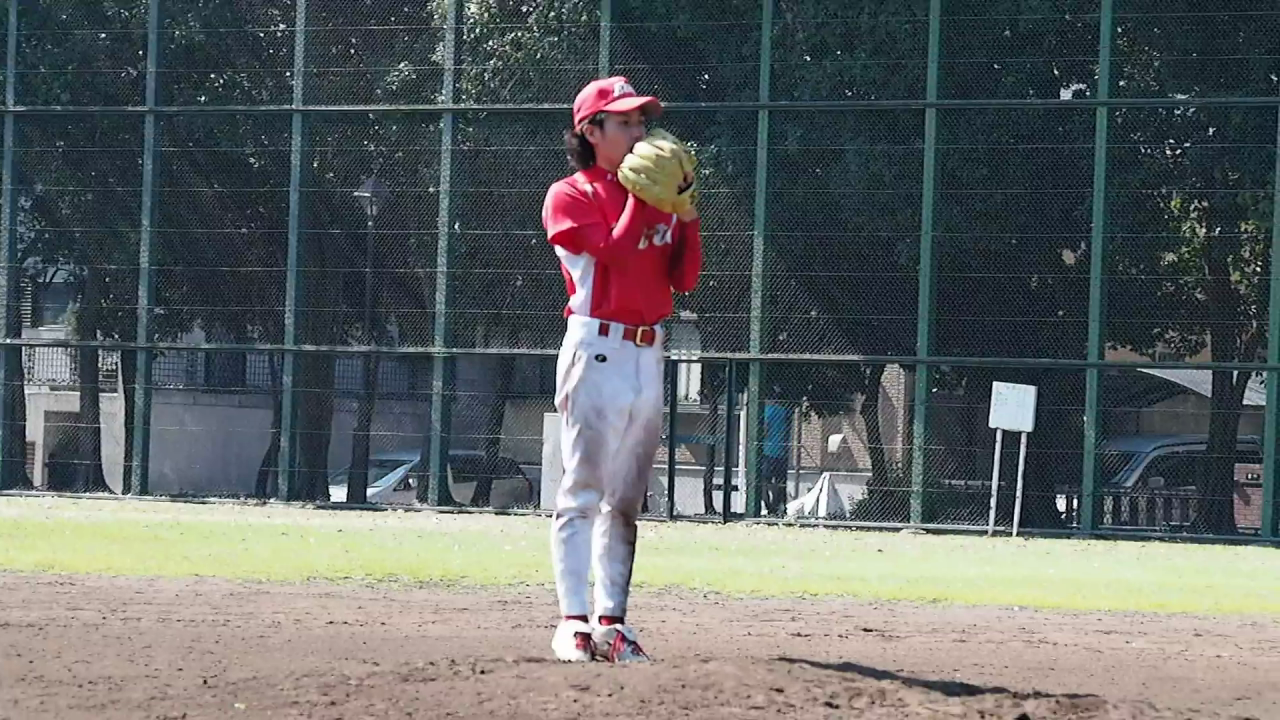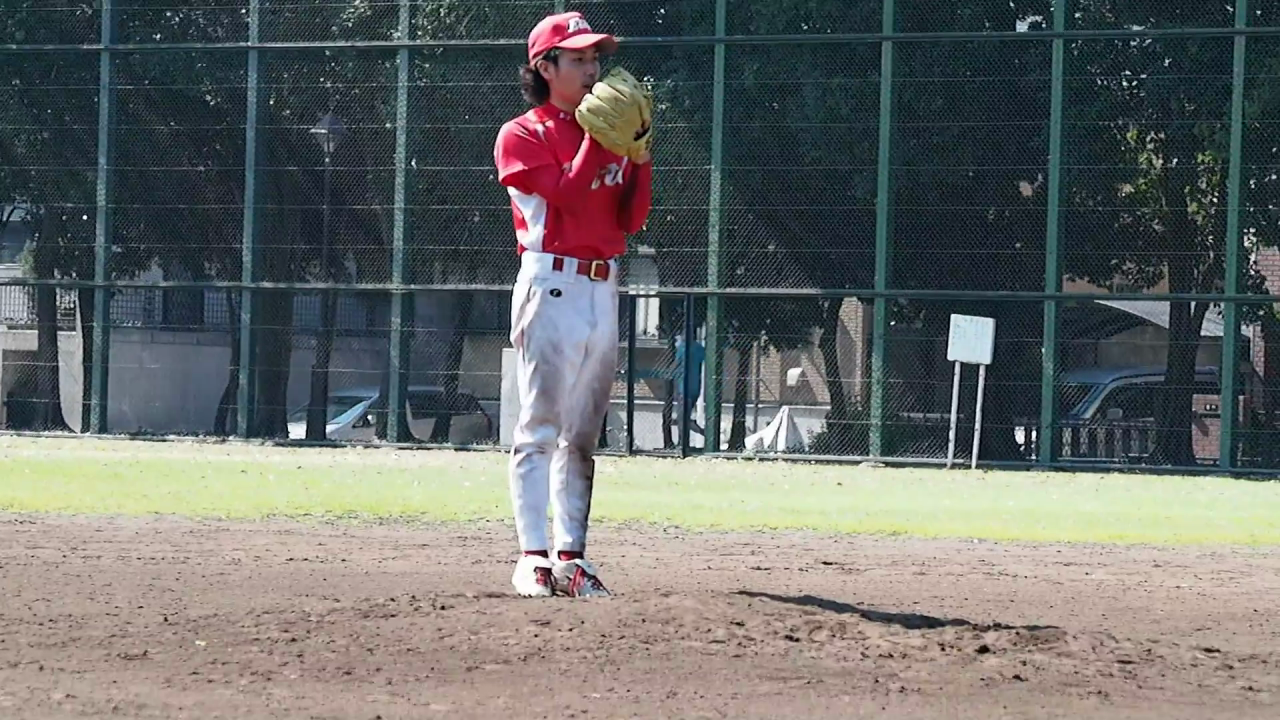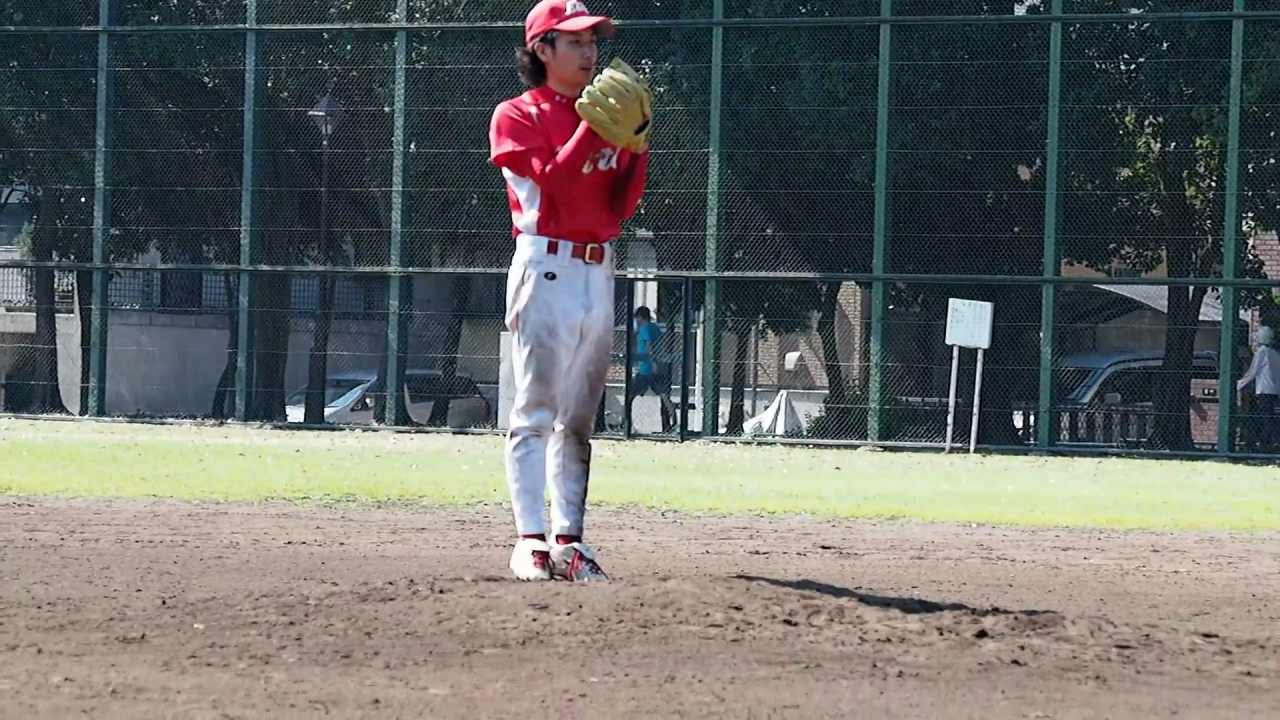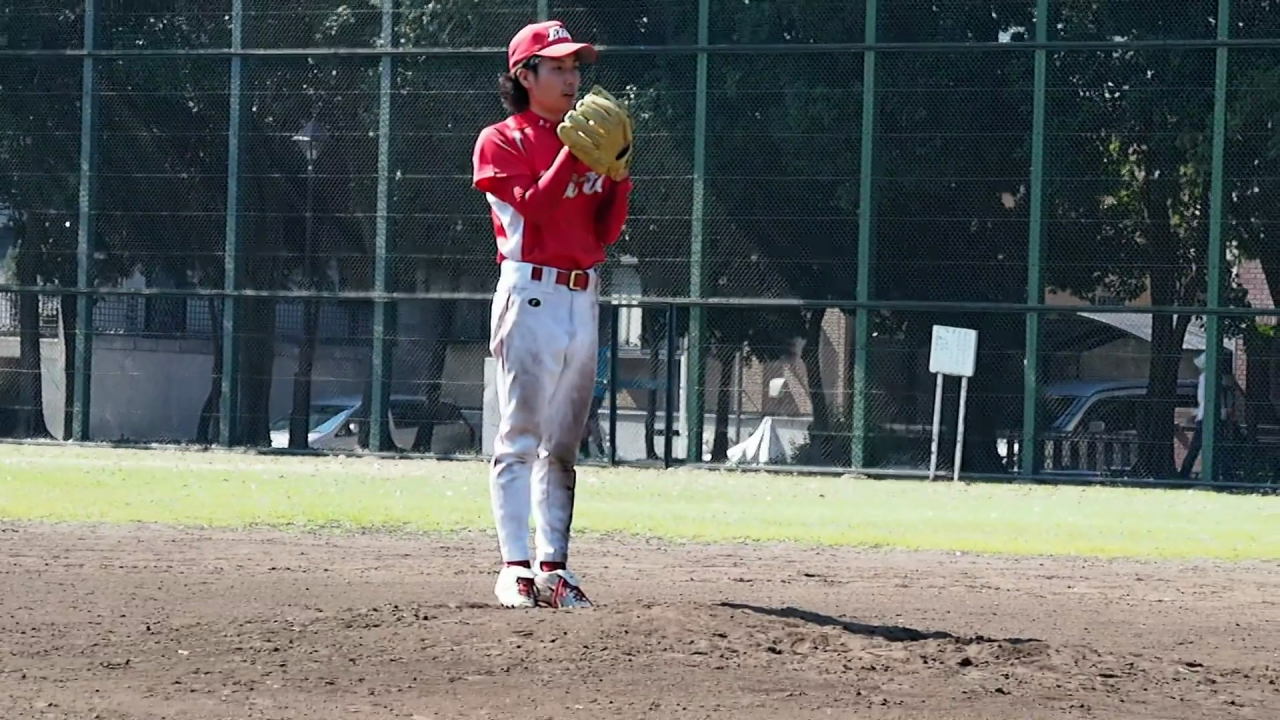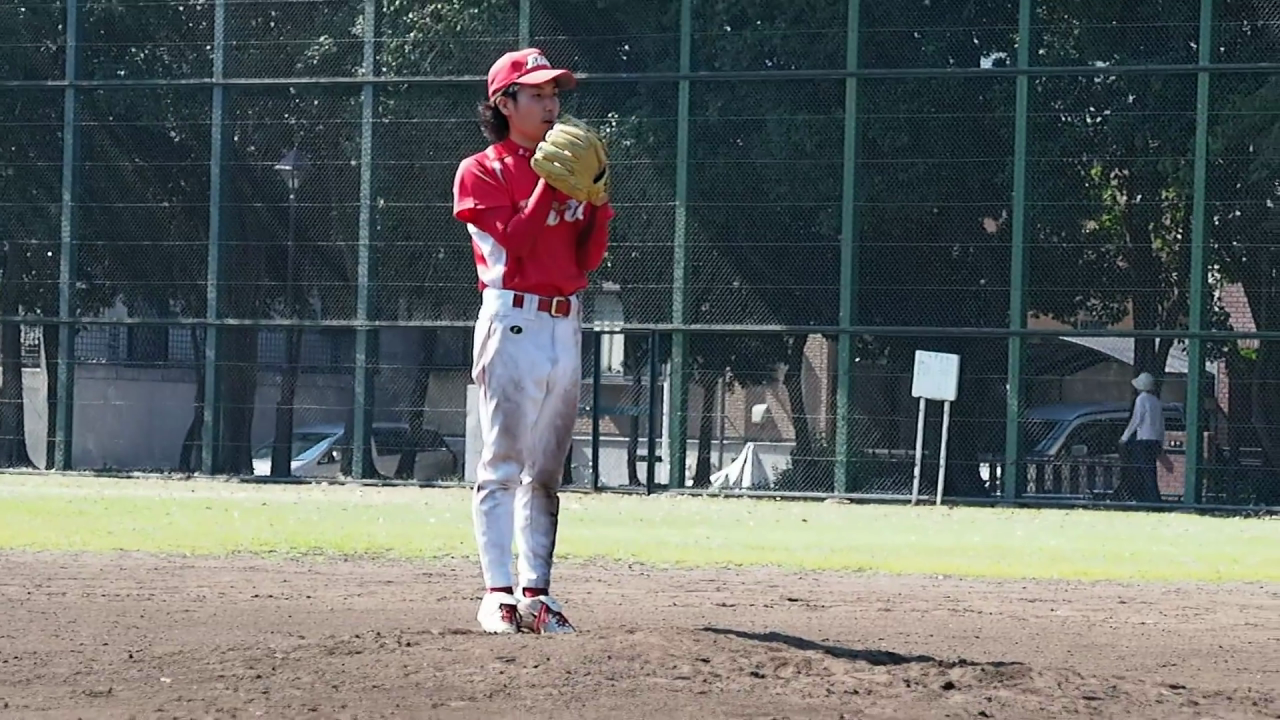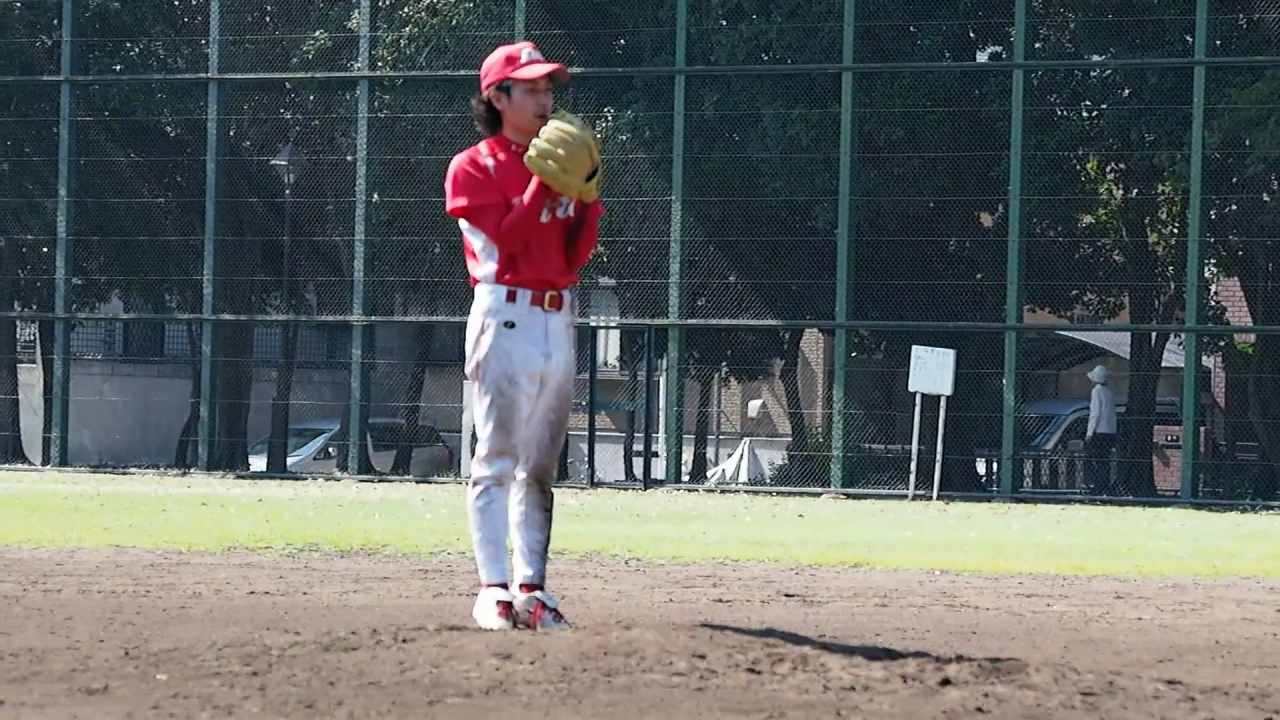
dt=0.4s
person 1, frame 1
left shoulder: (655, 196)
right shoulder: (569, 195)
left elbow: (685, 277)
right elbow: (616, 251)
left wrist: (684, 205)
right wrist: (642, 190)
left hip: (648, 354)
right hip: (598, 350)
left knee: (625, 498)
right knee: (583, 491)
left ankle: (612, 620)
right ankle: (574, 620)
person 1, frame 2
right shoulder: (521, 134)
left elbow: (631, 219)
right elbow: (569, 196)
left wrist: (639, 150)
right wrist: (598, 133)
left hip: (603, 290)
right hip: (552, 286)
left knee: (582, 433)
right knee: (540, 427)
left ankle: (571, 555)
right ankle: (534, 556)
person 1, frame 3
right shoulder: (516, 115)
left elbow: (622, 207)
right elbow: (555, 180)
left wrist: (638, 141)
right wrist: (595, 121)
left hip: (599, 273)
right hip: (547, 268)
left knee: (578, 416)
right knee: (536, 409)
left ankle: (569, 538)
right ankle: (531, 539)
person 1, frame 4
right shoulder: (500, 141)
left elbow: (606, 231)
right elbow: (535, 207)
left wrist: (619, 167)
right wrist: (575, 148)
left hip: (583, 298)
right hip: (532, 295)
left knee: (563, 443)
right knee: (520, 436)
left ankle: (553, 565)
right ankle: (516, 566)
person 1, frame 5
right shoulder: (480, 170)
left elbow: (588, 257)
right elbow: (515, 241)
left wrist: (596, 193)
right wrist: (551, 179)
left hip: (566, 325)
right hip: (513, 323)
left knee: (545, 470)
right knee: (503, 463)
left ankle: (536, 591)
right ankle: (499, 592)
person 1, frame 6
right shoulder: (473, 166)
left elbow: (576, 256)
right elbow: (506, 240)
left wrist: (588, 192)
right wrist: (544, 178)
left hip: (558, 321)
right hip: (506, 318)
left knee: (540, 465)
right knee: (498, 458)
left ankle: (531, 587)
right ankle: (493, 588)
